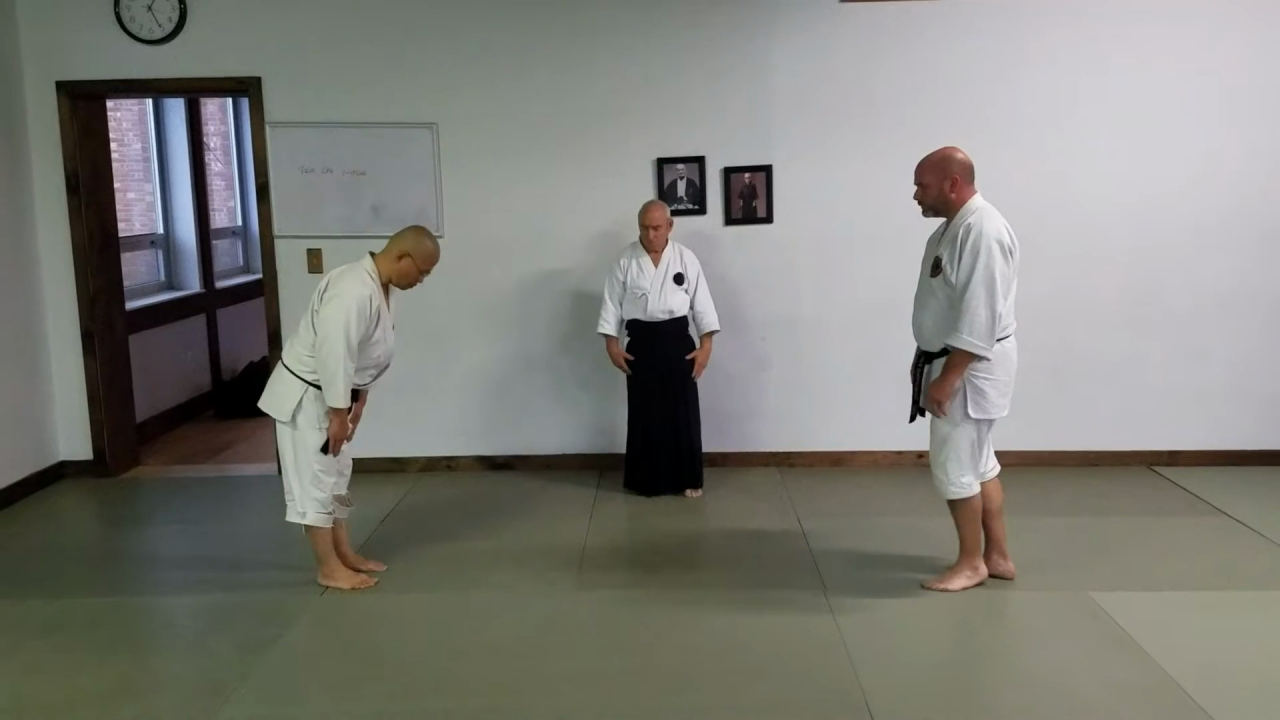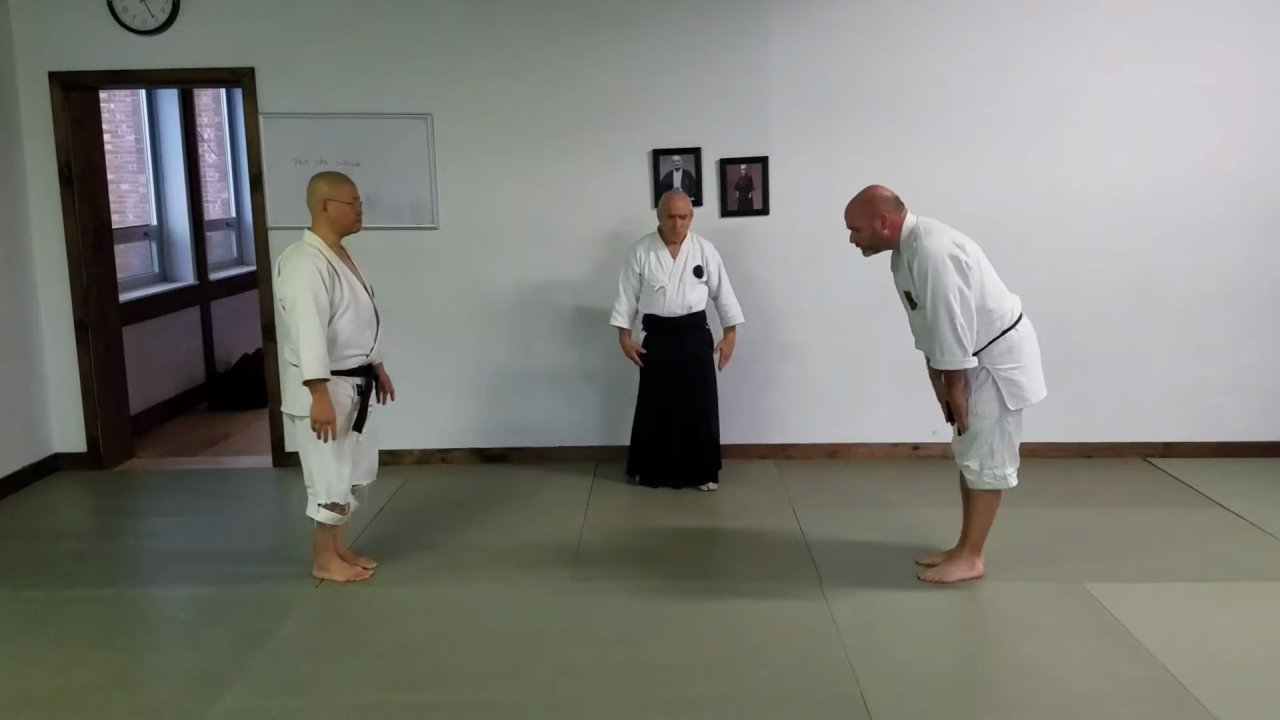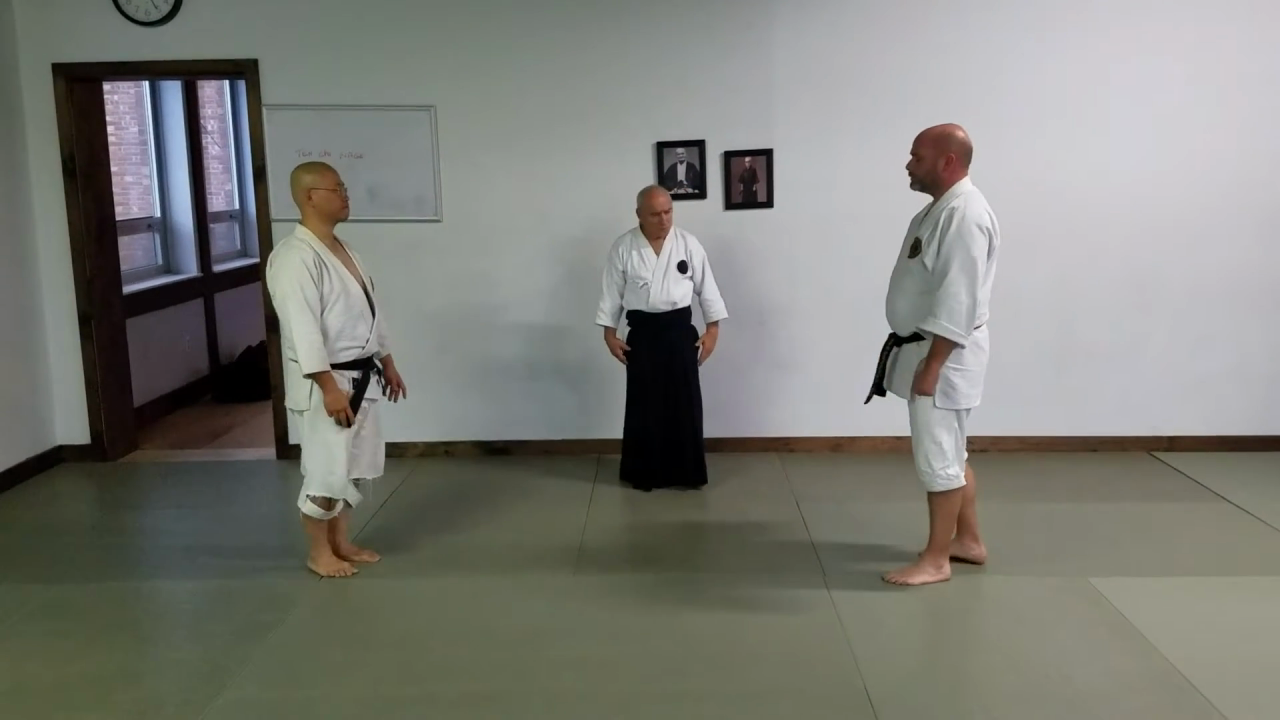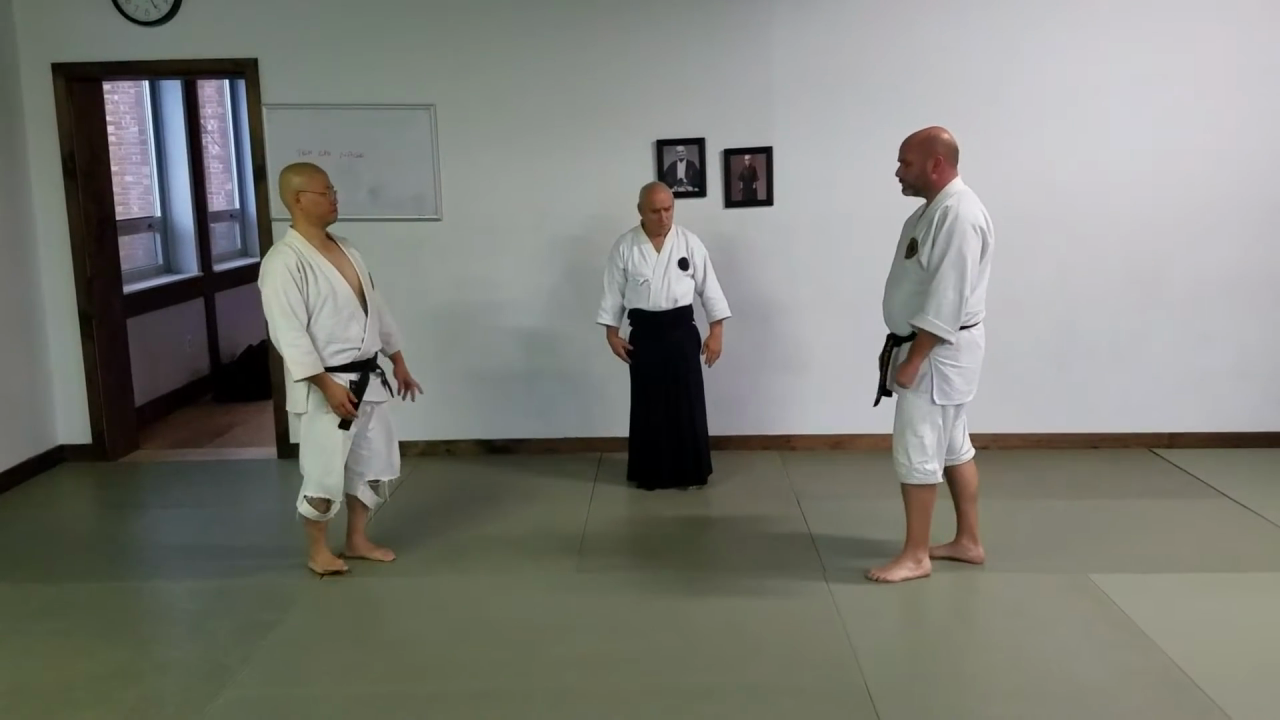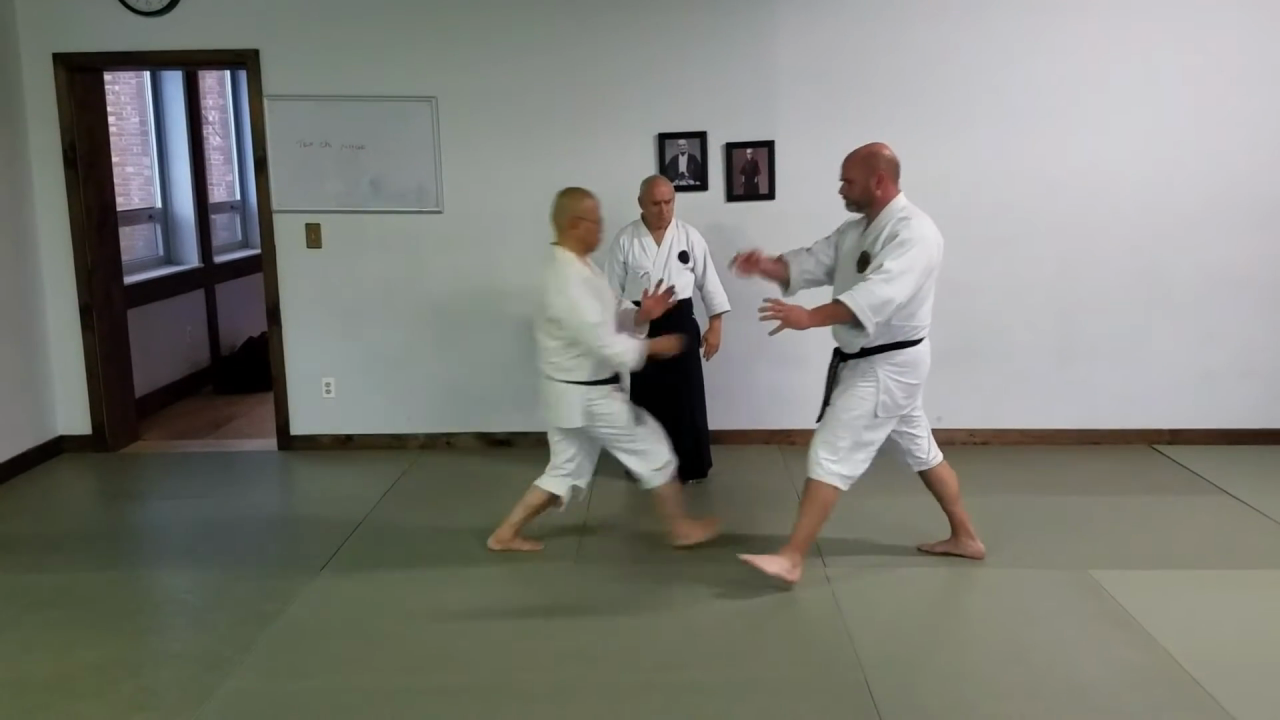
dt=1s
person 1, frame 1
left shoulder: (982, 231)
right shoulder: (954, 227)
left elbow: (980, 316)
left wrist: (948, 377)
right wrist: (925, 361)
left hip: (973, 368)
right hip: (952, 363)
left knee: (955, 467)
right knee: (977, 461)
left ankle: (971, 564)
right ankle: (997, 557)
person 1, frame 2
left shoulder: (931, 250)
right shoulder: (907, 248)
left elbow: (951, 326)
right elbow: (929, 325)
left wrist: (956, 388)
right wrist: (938, 381)
left hip: (998, 357)
right hip: (979, 356)
left knee: (987, 458)
right knee: (970, 454)
left ankle: (971, 557)
right ankle: (965, 547)
person 1, frame 3
left shoulder: (965, 215)
right shoulder: (942, 208)
left elbow: (958, 302)
left wrist: (933, 367)
right wrist: (924, 359)
left hip: (943, 353)
right hip: (927, 348)
left knee: (938, 457)
right knee: (948, 451)
left ankle: (936, 560)
right ankle: (969, 540)
person 1, frame 4
left shoulder: (958, 215)
right shoulder: (933, 210)
left elbow: (945, 302)
left wrist: (911, 361)
right wrist: (897, 349)
left hip: (938, 352)
right hip: (924, 348)
left knee: (917, 451)
right knee: (952, 446)
left ankle: (915, 555)
right ankle: (968, 541)
person 1, frame 5
left shoulder: (913, 232)
right shoulder: (857, 230)
left elbow: (879, 293)
right elbow: (811, 262)
left wrist: (813, 318)
right wrist: (766, 266)
left hip: (887, 367)
right hip: (874, 363)
left knee: (830, 456)
right knee: (921, 450)
left ankle: (792, 559)
right ankle: (965, 537)
person 2, frame 1
left shoulder: (379, 287)
right shoulder: (354, 290)
left elbow: (366, 355)
right elbow: (335, 356)
left wrist: (357, 402)
right wrist: (338, 414)
left hip: (328, 394)
right hip: (305, 396)
left knee: (335, 476)
right knee: (313, 480)
left ankle: (345, 554)
right ankle: (329, 568)
person 2, frame 2
left shoulder: (338, 255)
right shoulder: (305, 263)
right elbow: (308, 334)
left wrist: (378, 367)
right wrist: (320, 396)
left hip: (353, 383)
right hip: (325, 387)
left knee: (353, 470)
right knee: (330, 474)
left ankle: (338, 549)
right ankle: (325, 560)
person 2, frame 3
left shoulder: (341, 249)
right shoulder: (295, 257)
left elbow: (367, 310)
right elbow: (303, 329)
left wrist: (387, 362)
right wrist: (329, 387)
left hip: (360, 376)
right hip: (323, 382)
left knee: (357, 465)
right knee: (325, 469)
left ankle: (340, 540)
right ankle: (319, 552)
person 2, frame 4
left shoulder: (345, 249)
right shoulder: (284, 261)
left elbow: (374, 308)
right elbow: (289, 334)
left wrist: (398, 362)
right wrist: (327, 384)
left hip: (367, 378)
right hip: (324, 385)
left knee: (376, 464)
right knee: (324, 472)
left ankle: (356, 539)
right ankle: (318, 550)
person 2, frame 5
left shoulder: (579, 268)
right shoulder: (571, 279)
left elbow: (607, 319)
right elbow: (598, 342)
left wrist: (641, 313)
right wrist: (651, 347)
left hip: (572, 390)
right hip: (587, 395)
left knee: (568, 468)
right knee: (653, 452)
left ankle: (507, 532)
right ankle: (680, 527)
person 3, frame 1
left shoulder: (685, 257)
right shoulder: (625, 259)
left elbow: (701, 301)
right elbow: (612, 302)
left wrist: (705, 344)
right wrist: (612, 344)
left hip: (677, 341)
right hip: (641, 343)
left knee: (683, 411)
right knee: (643, 414)
left ankle: (687, 478)
right ankle: (646, 480)
person 3, frame 2
left shoulder: (704, 249)
right shoulder: (641, 251)
left elbow: (722, 293)
right elbow: (628, 294)
left wrist: (730, 334)
right wrist: (624, 335)
left hip: (695, 335)
right hip: (657, 336)
left knee: (700, 406)
right knee: (654, 406)
left ankle: (702, 472)
right ankle: (650, 470)
person 3, frame 3
left shoulder: (688, 244)
right shoulder: (623, 248)
left elbow: (706, 287)
right elbow: (612, 292)
left wrist: (712, 330)
right wrist: (610, 333)
left hip: (679, 331)
right hip: (642, 333)
left knee: (685, 403)
right knee: (644, 405)
left ankle: (687, 471)
right ankle: (646, 472)
person 3, frame 4
left shoulder: (689, 242)
right shoulder: (624, 246)
left elbow: (708, 287)
right elbow: (613, 292)
left wrist: (716, 331)
right wrist: (612, 334)
left hip: (681, 331)
right hip: (644, 333)
left knee: (687, 403)
right knee: (647, 405)
left ankle: (690, 471)
right ankle: (649, 472)
person 3, frame 5
left shoulder: (689, 236)
right shoulder: (625, 238)
left elbow: (708, 280)
right elbow: (614, 285)
left wrist: (716, 324)
left hip: (682, 323)
right hip: (644, 327)
left knee: (688, 395)
right knee: (647, 396)
left ankle: (691, 464)
